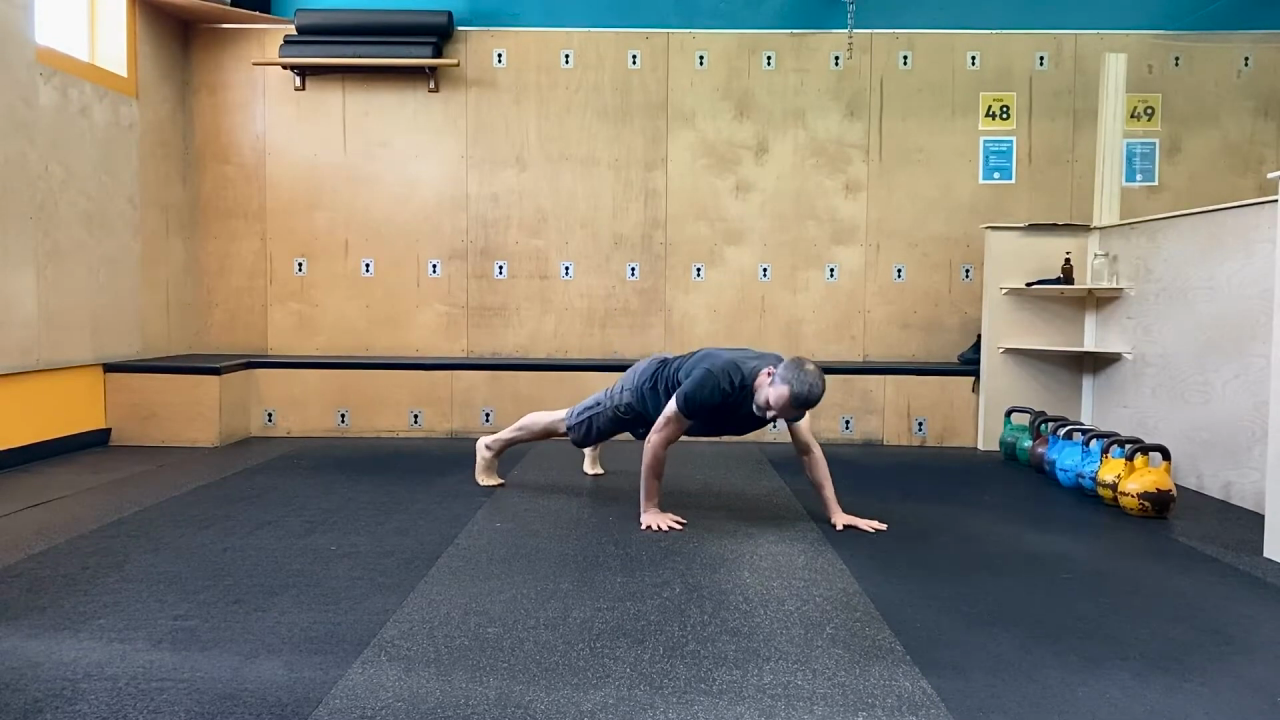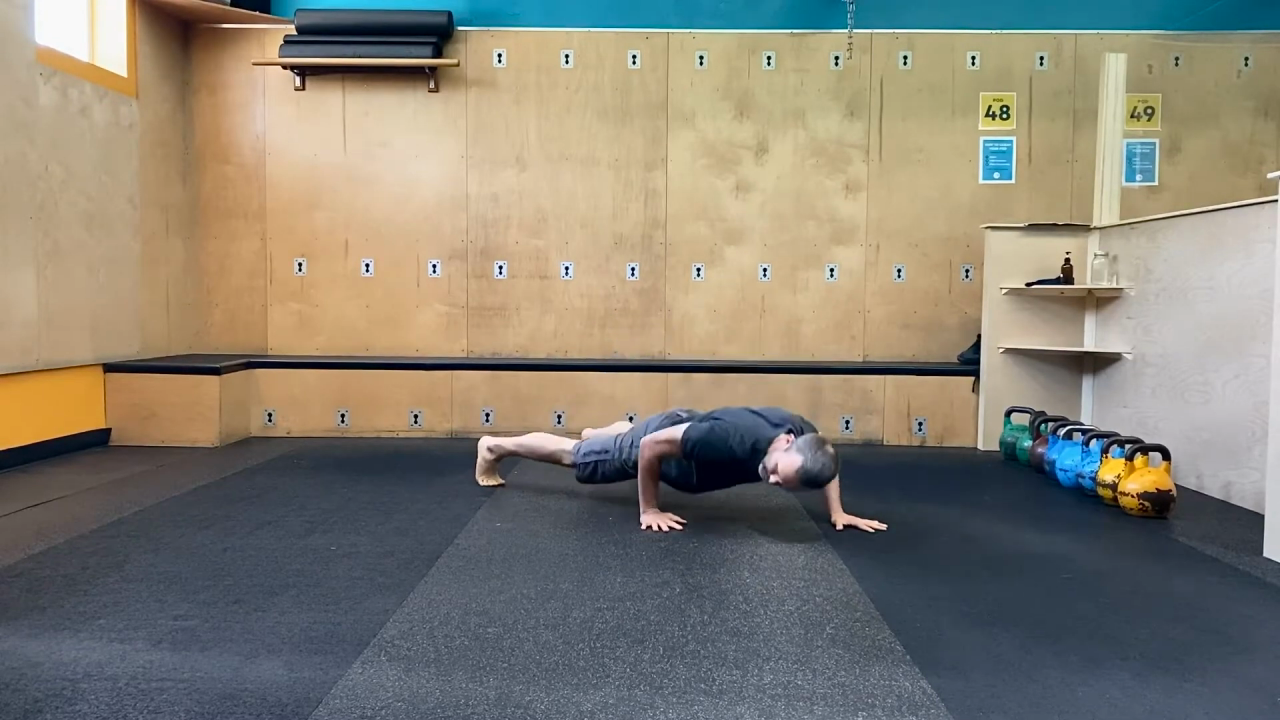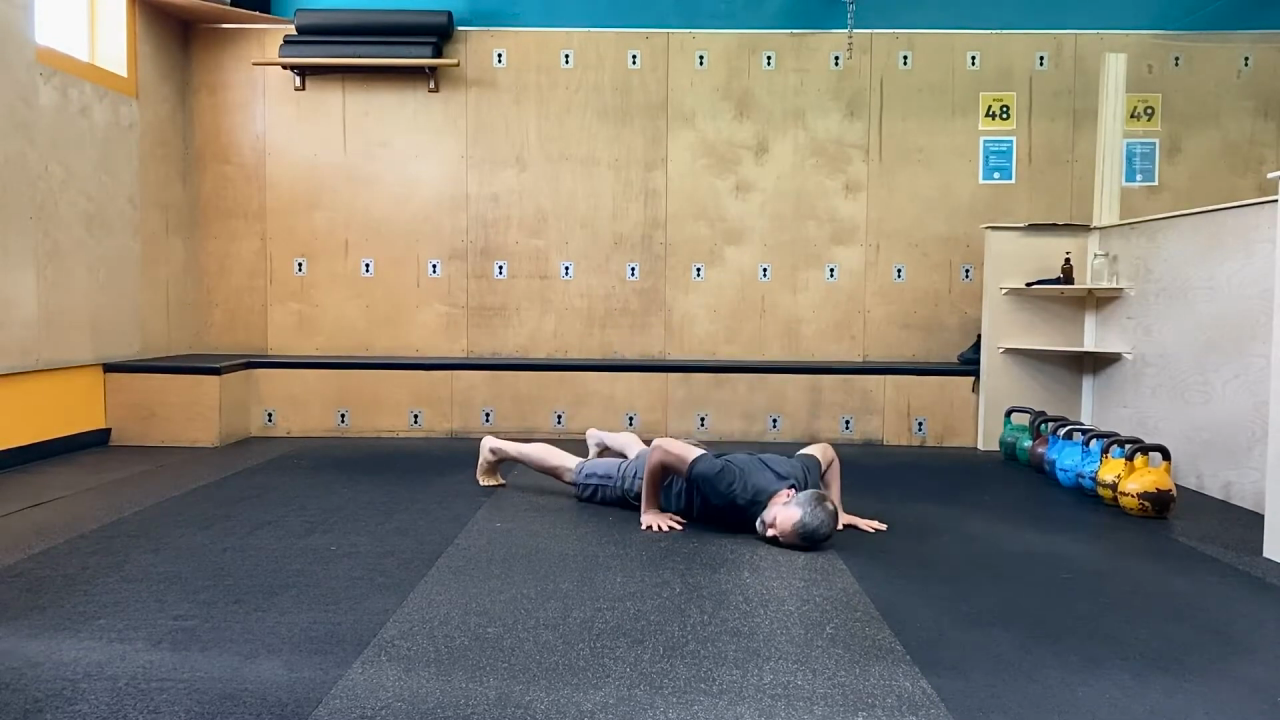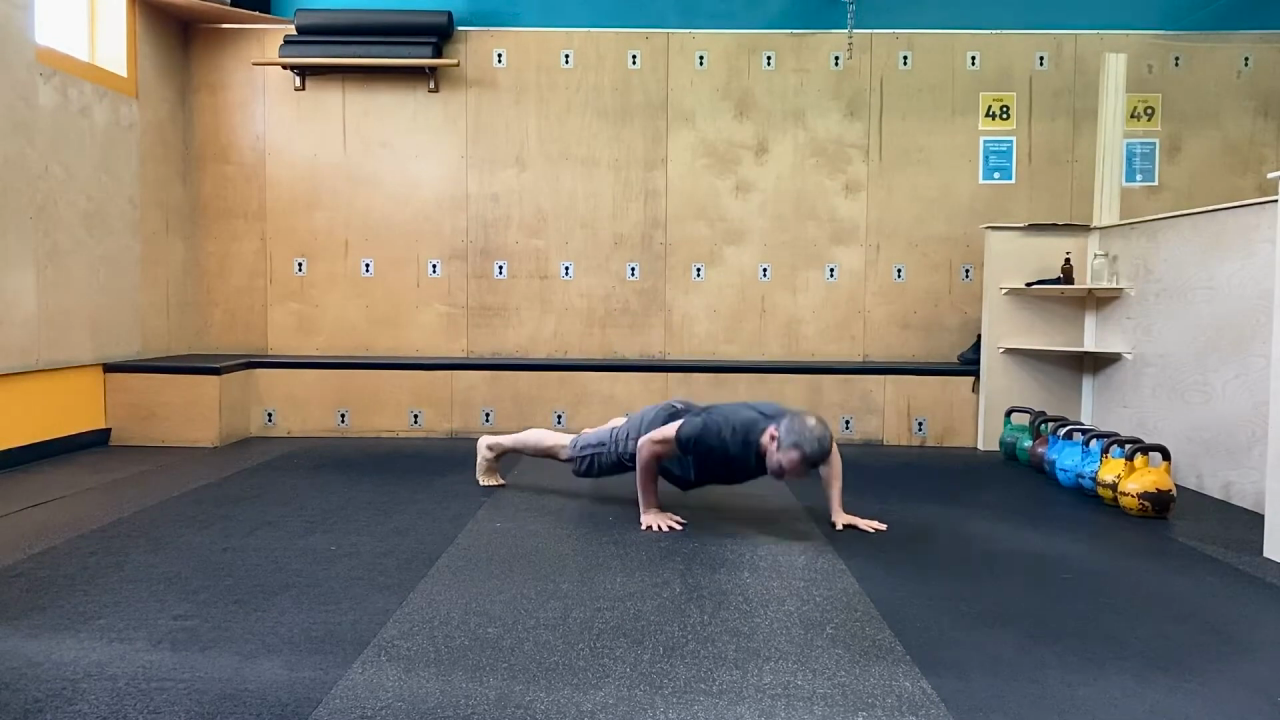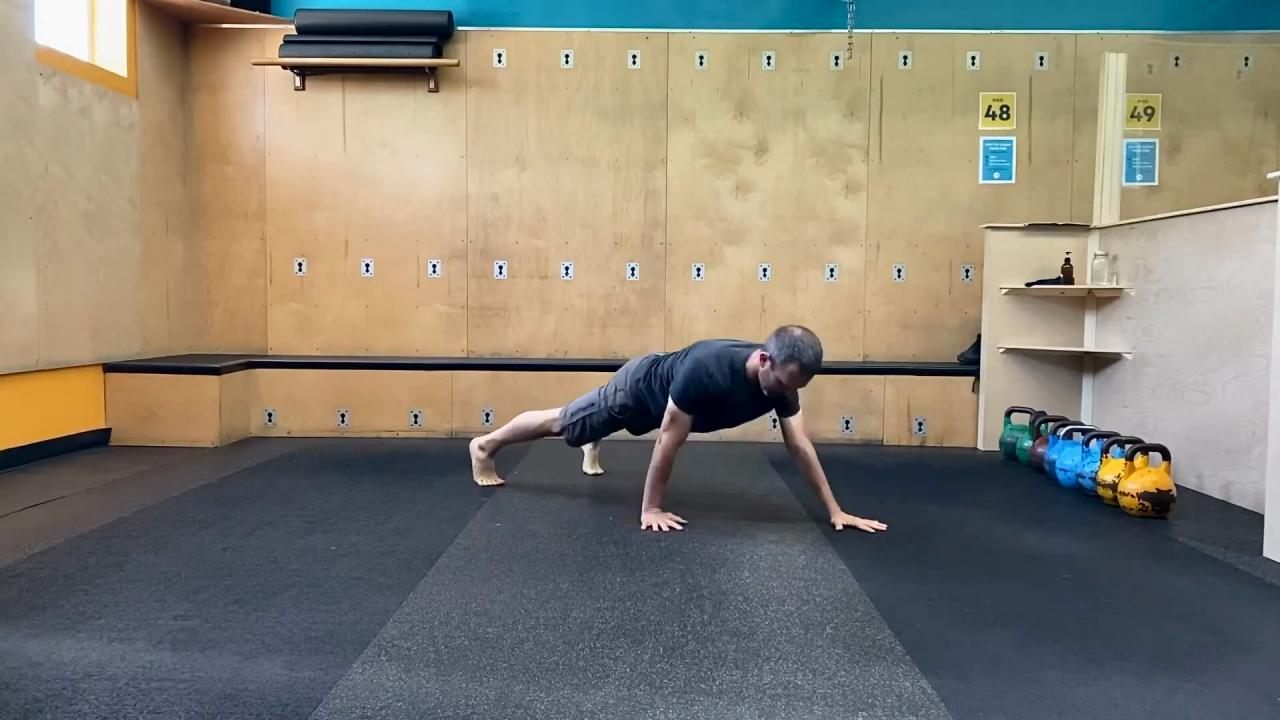
dt=0.4s
person 1, frame 1
left shoulder: (786, 391)
right shoulder: (717, 381)
left elbow: (807, 448)
right elbow: (657, 440)
left wrist: (835, 511)
right wrist: (649, 510)
left hip: (674, 392)
right hip: (646, 389)
right knee: (566, 424)
left ankle: (592, 451)
right ankle: (492, 445)
person 1, frame 2
left shoulder: (802, 432)
right shoulder: (732, 443)
left elbow: (827, 452)
right elbow: (651, 447)
left wrist: (836, 510)
right wrist: (648, 511)
left hip: (687, 430)
right hip: (659, 438)
right knee: (570, 455)
left ankle: (596, 433)
right ankle: (495, 447)
person 1, frame 3
left shoulder: (804, 475)
right shoulder: (736, 489)
left elbow: (826, 450)
right elbow: (661, 448)
left wrist: (838, 511)
right wrist: (649, 511)
left hip: (687, 464)
right hip: (657, 477)
left knee: (636, 449)
right knee: (572, 471)
left ankle: (599, 437)
right ankle: (497, 448)
person 1, frame 4
left shoulder: (793, 436)
right shoulder: (723, 434)
left elbow: (829, 452)
right elbow: (648, 447)
left wrist: (837, 512)
right wrist: (649, 511)
left hip: (682, 428)
right hip: (653, 432)
right knee: (567, 449)
left ankle: (592, 431)
right ankle: (493, 446)
person 1, frame 5
left shoulder: (782, 378)
right shoulder: (708, 369)
left elbow: (799, 445)
right elbow: (670, 439)
left wrist: (835, 511)
right wrist: (650, 510)
left hip: (665, 397)
right hip: (638, 387)
right knee: (560, 423)
left ankle: (590, 447)
right ankle: (485, 447)
